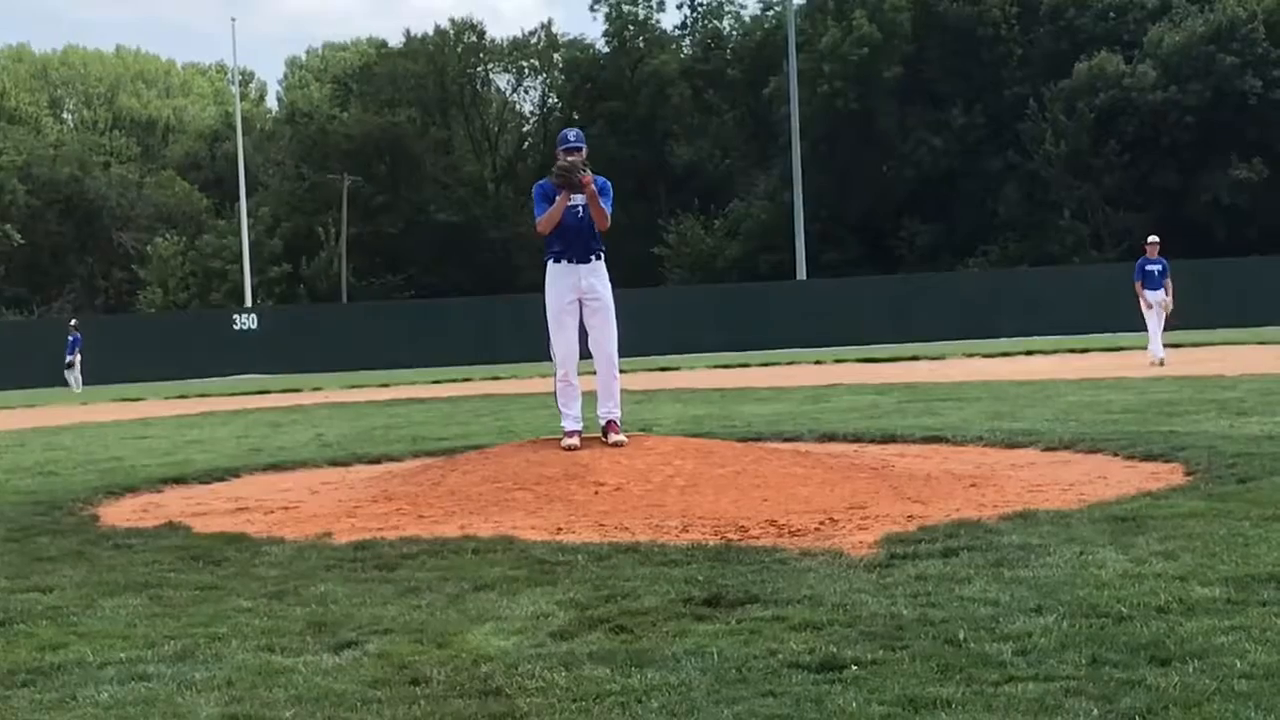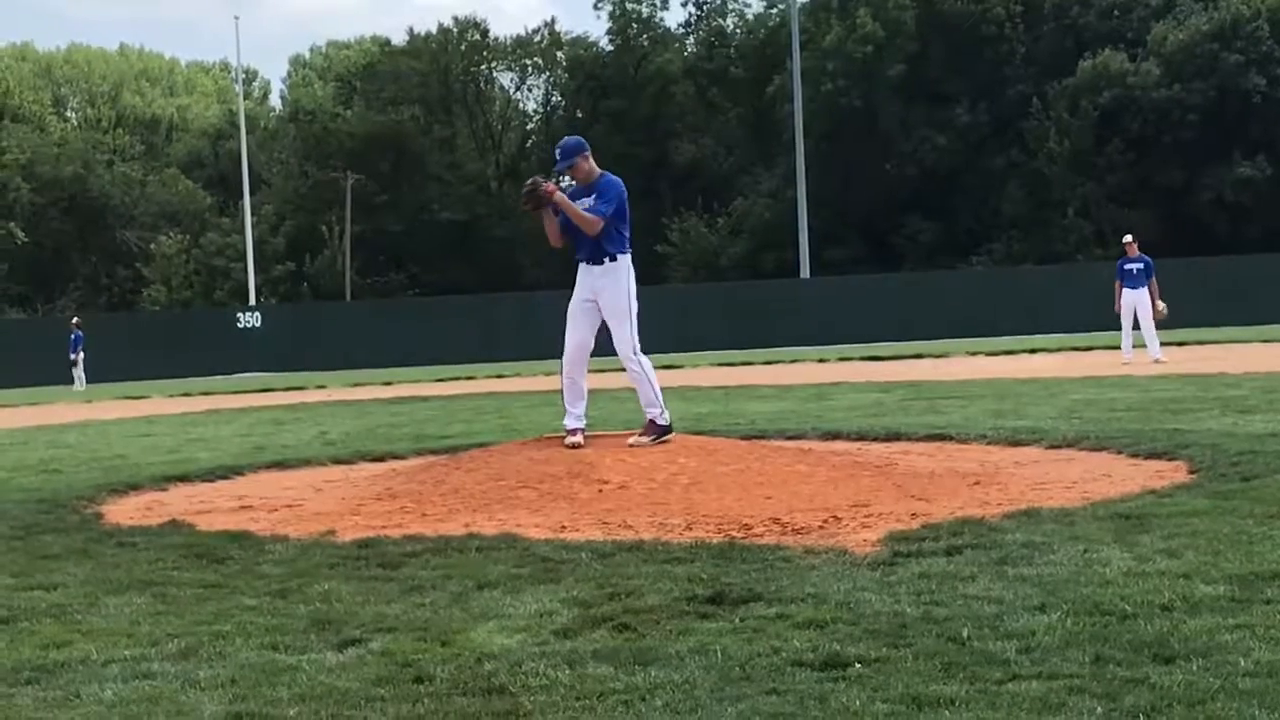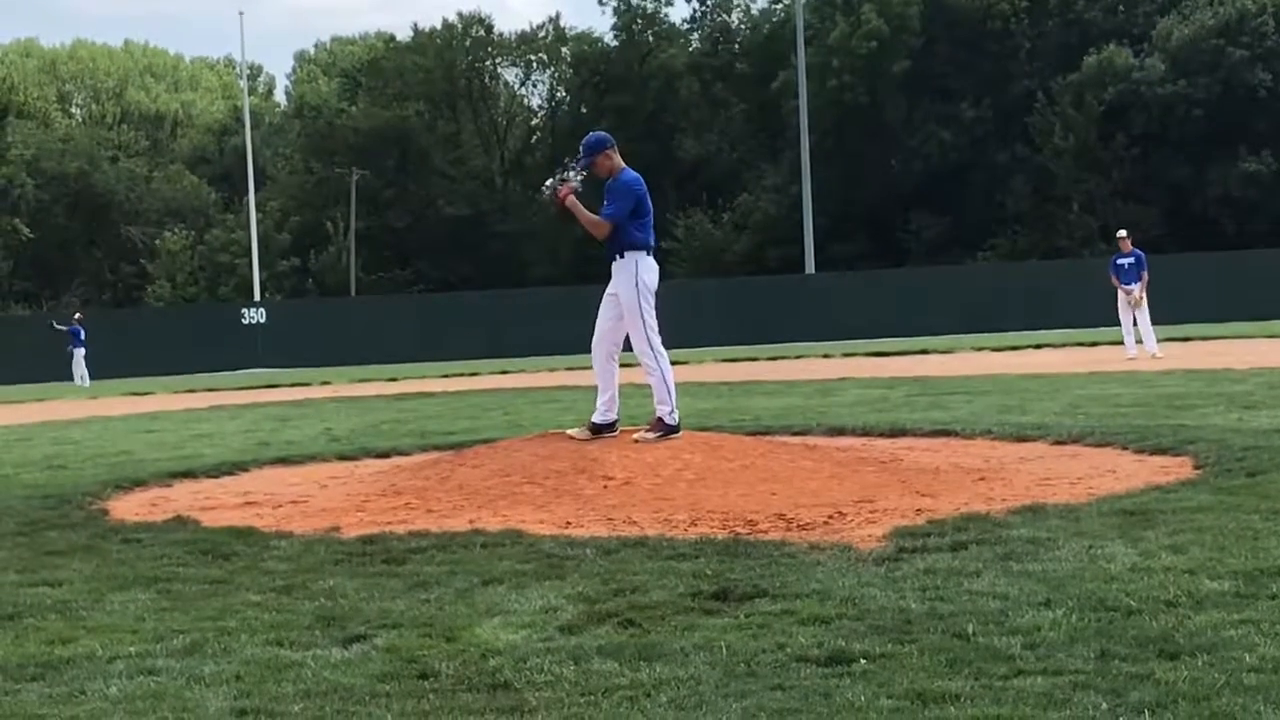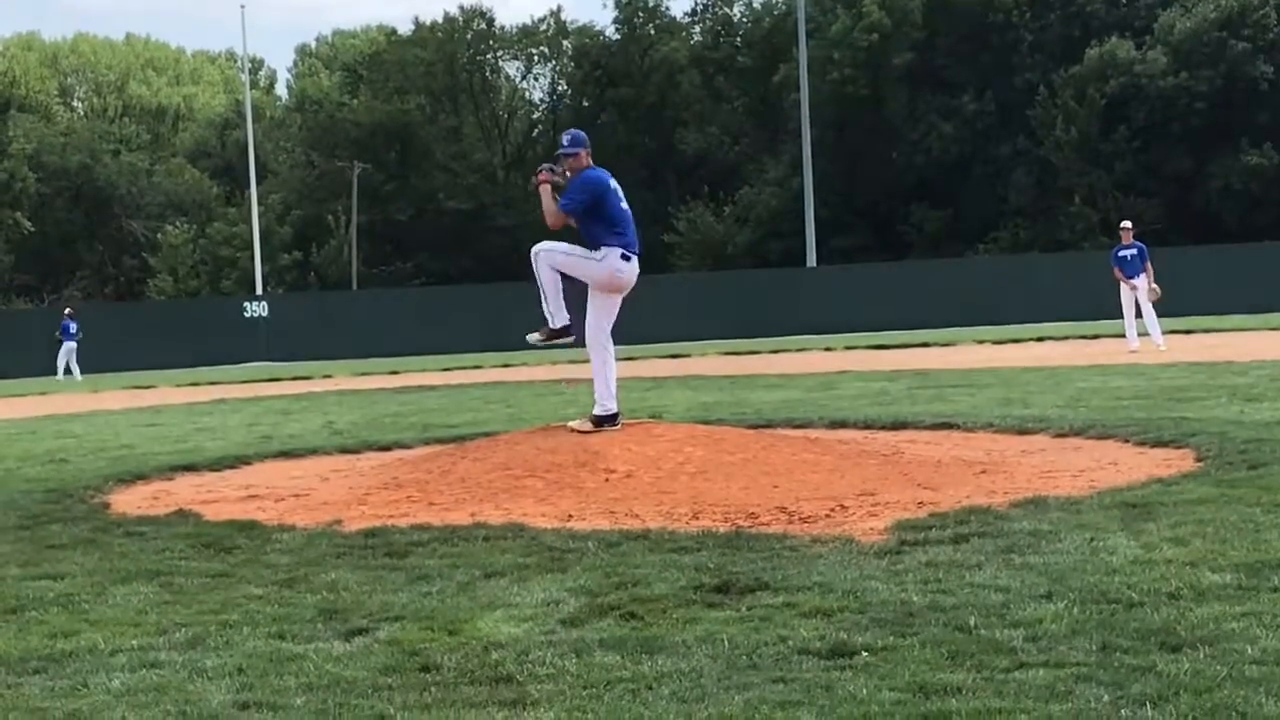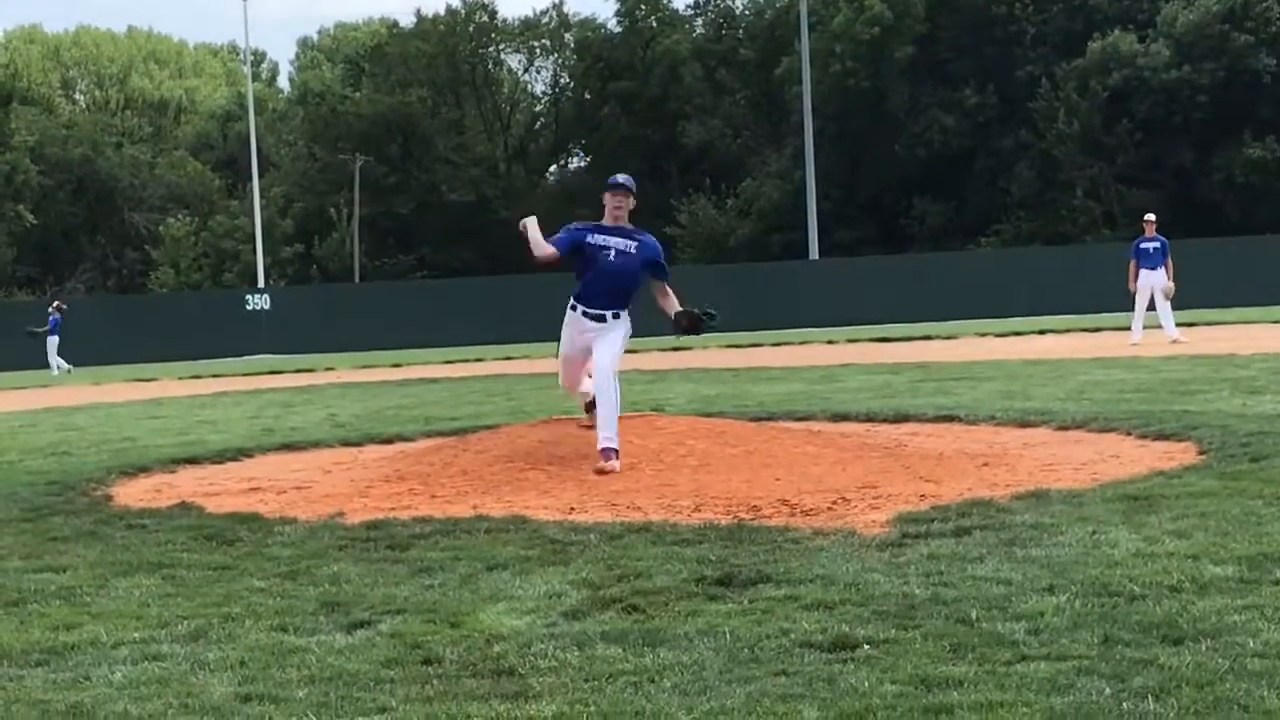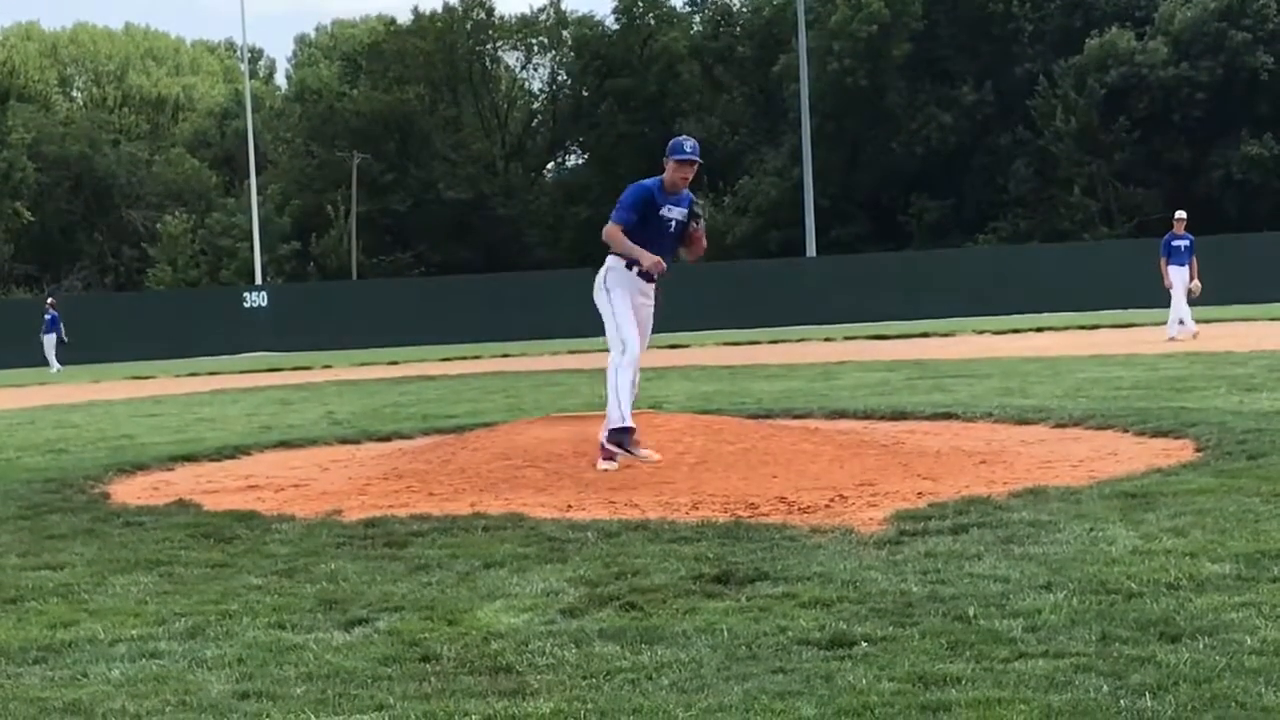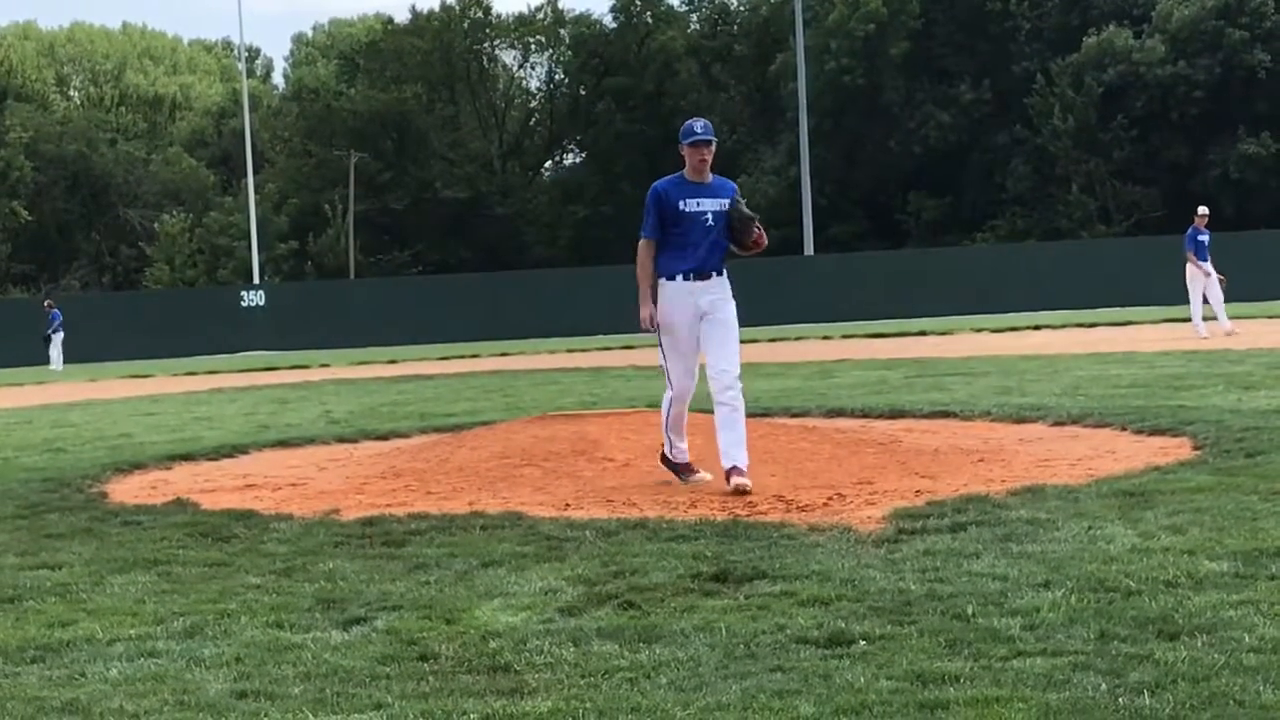
dt=0.7s
person 1, frame 1
left shoulder: (601, 184)
right shoulder: (544, 188)
left elbow: (604, 224)
right elbow: (542, 227)
left wrist: (590, 192)
right wrist: (565, 194)
left hip: (594, 270)
right hip: (559, 273)
left knee: (606, 350)
right knee: (564, 355)
left ankle: (610, 420)
right ankle: (571, 425)
person 1, frame 2
left shoulder: (611, 185)
right shoulder: (575, 194)
left elbow: (593, 226)
right elbow: (558, 241)
left wrist: (561, 200)
right wrist: (546, 208)
left hip: (615, 271)
right hip: (586, 274)
left knee: (628, 350)
right knee: (573, 353)
left ankle: (659, 420)
right ankle: (574, 423)
person 1, frame 3
left shoulder: (627, 182)
right shoulder: (617, 183)
left elbow: (602, 230)
right elbow: (604, 227)
left wrist: (571, 202)
right wrist: (572, 202)
left hip: (634, 267)
right hip: (622, 270)
left knee: (647, 345)
right knee: (603, 346)
left ankle: (668, 419)
right ankle: (605, 419)
person 1, frame 4
left shoulder: (587, 179)
right shoulder: (601, 178)
left elbow: (554, 221)
right elbow: (579, 218)
left wrist: (544, 186)
right wrist: (554, 193)
left hip: (608, 261)
right hip: (624, 266)
left knee: (542, 251)
right knee: (597, 336)
left ankle: (559, 326)
right ankle: (606, 412)
person 1, frame 5
left shoulder: (647, 244)
right shoulder: (582, 231)
left elbow: (662, 292)
right elbow: (543, 254)
left wrist: (679, 314)
right wrist: (532, 225)
left hip: (614, 324)
right hip: (579, 319)
left knee: (603, 369)
right knee: (569, 381)
left ankle: (608, 449)
right ankle: (594, 398)
person 1, frame 6
left shoulder: (688, 201)
right shoulder: (643, 191)
left elbow: (689, 253)
right elbow: (610, 232)
left wrist: (699, 239)
right wrist: (640, 254)
left hip: (646, 288)
right hip: (618, 279)
left knee: (630, 368)
right knee: (626, 346)
left ankle: (611, 443)
right ankle: (620, 430)
person 1, frame 7
left shoulder: (729, 191)
right shoulder: (662, 191)
left elbow: (735, 244)
right elbow: (646, 248)
left wrist: (755, 244)
right wrist: (645, 302)
left hip: (718, 291)
right hip: (674, 293)
left knee: (727, 380)
right knee: (680, 386)
left ankle: (735, 467)
right ankle: (674, 455)
